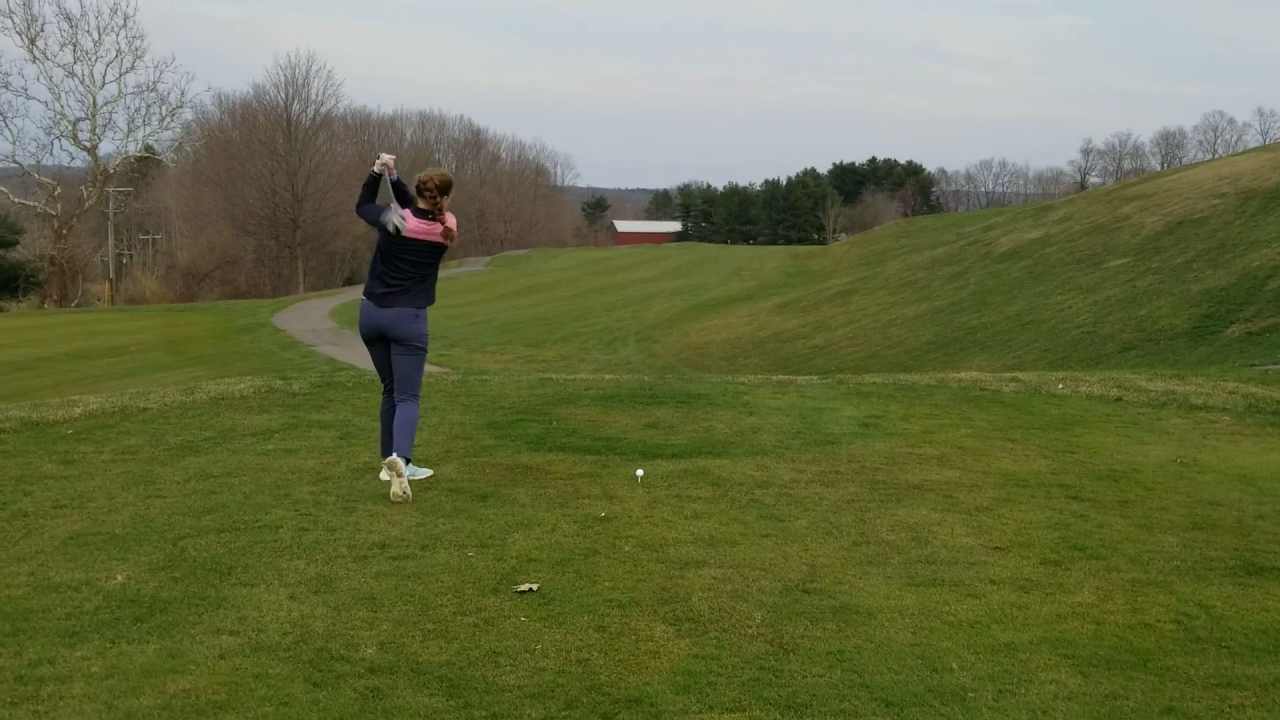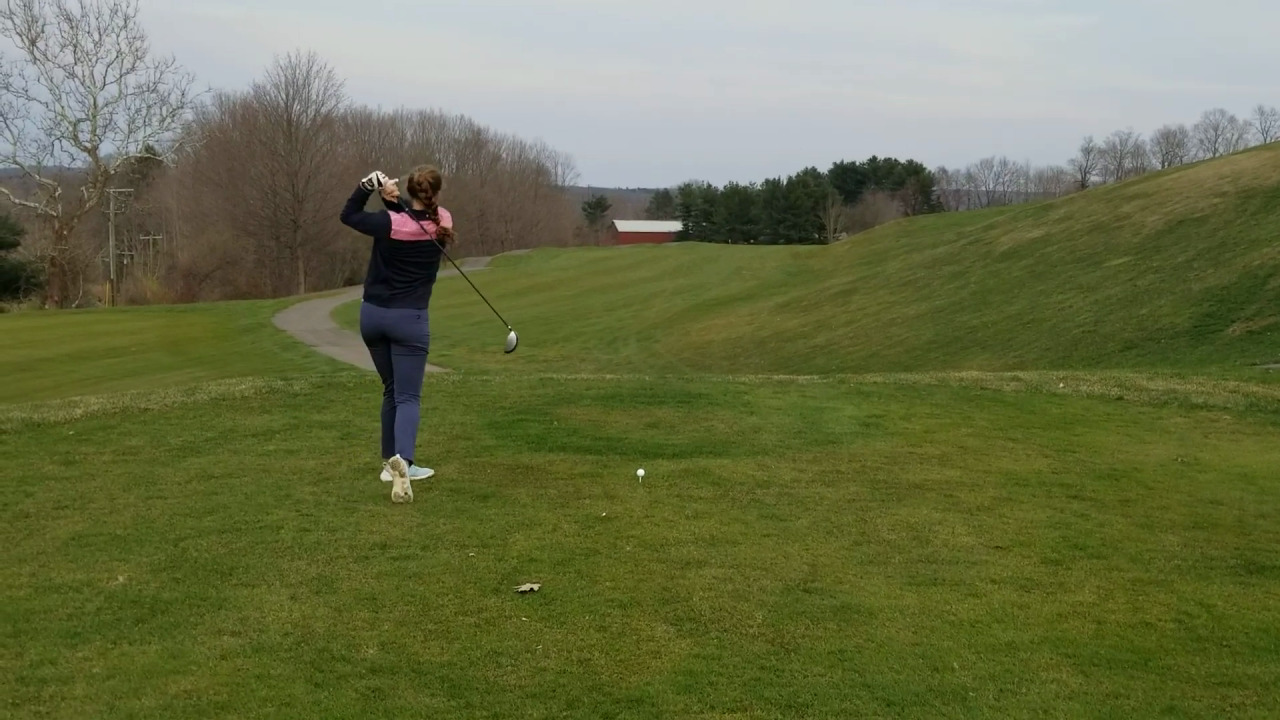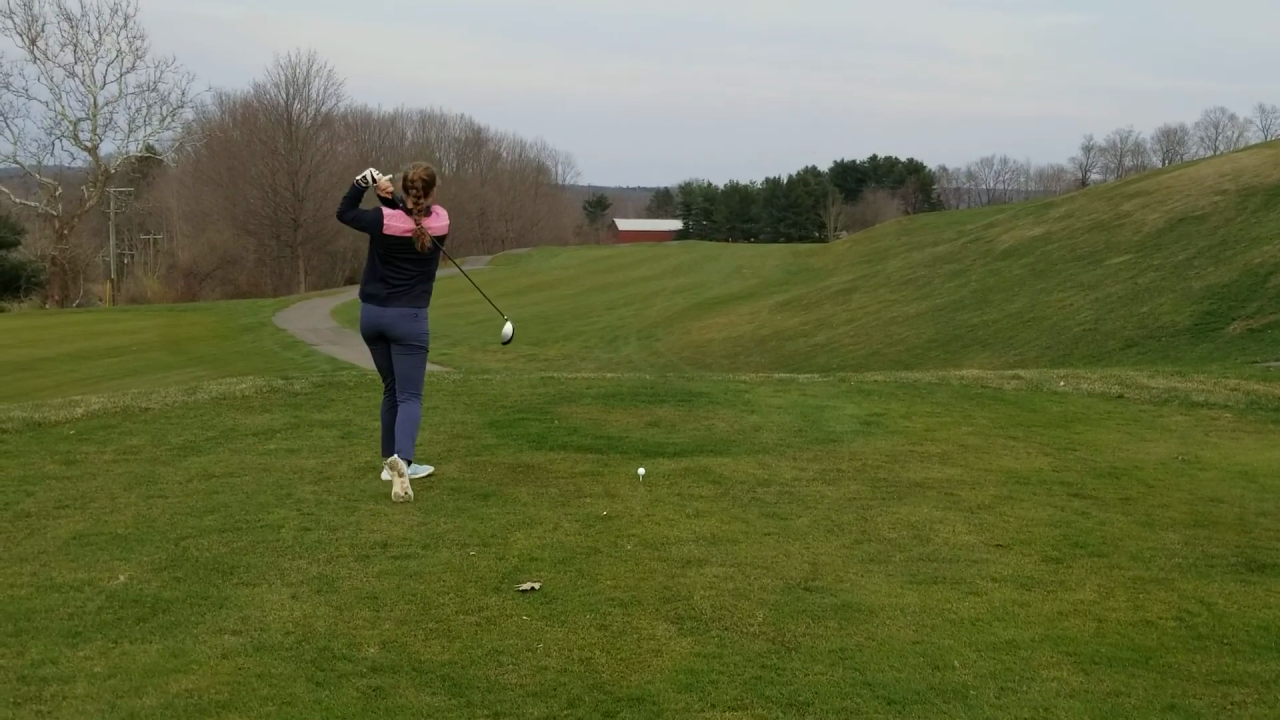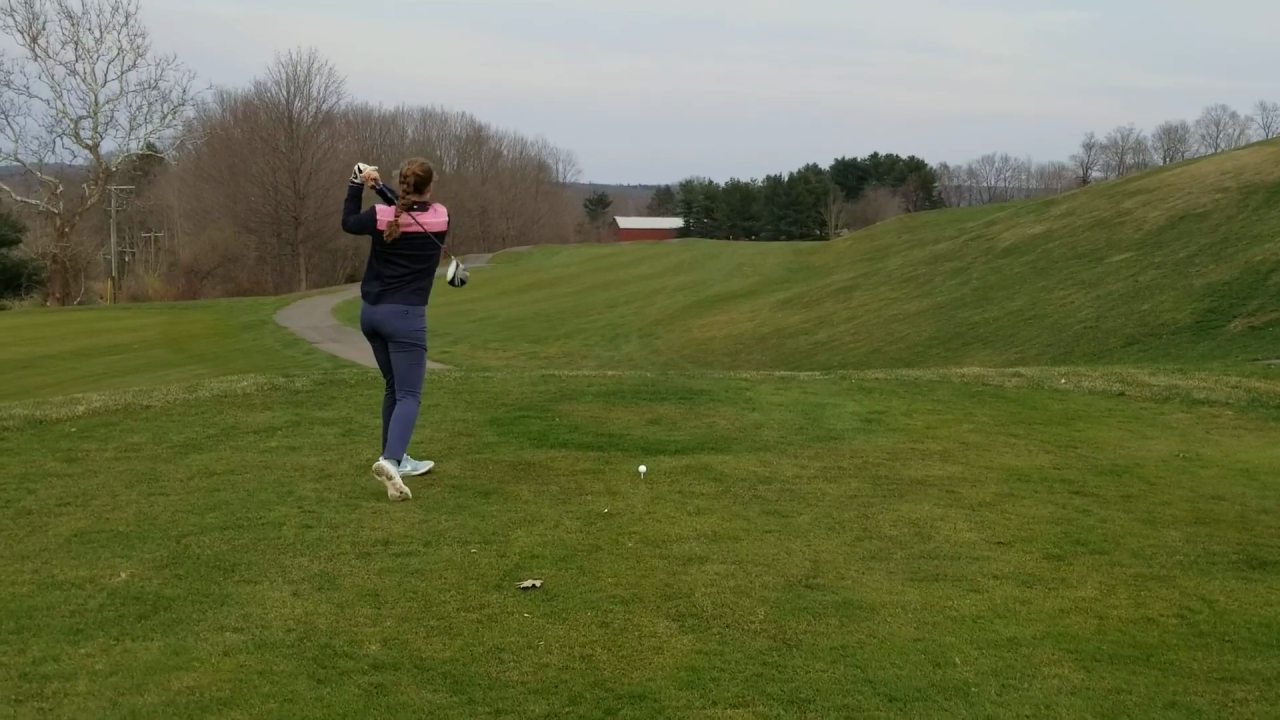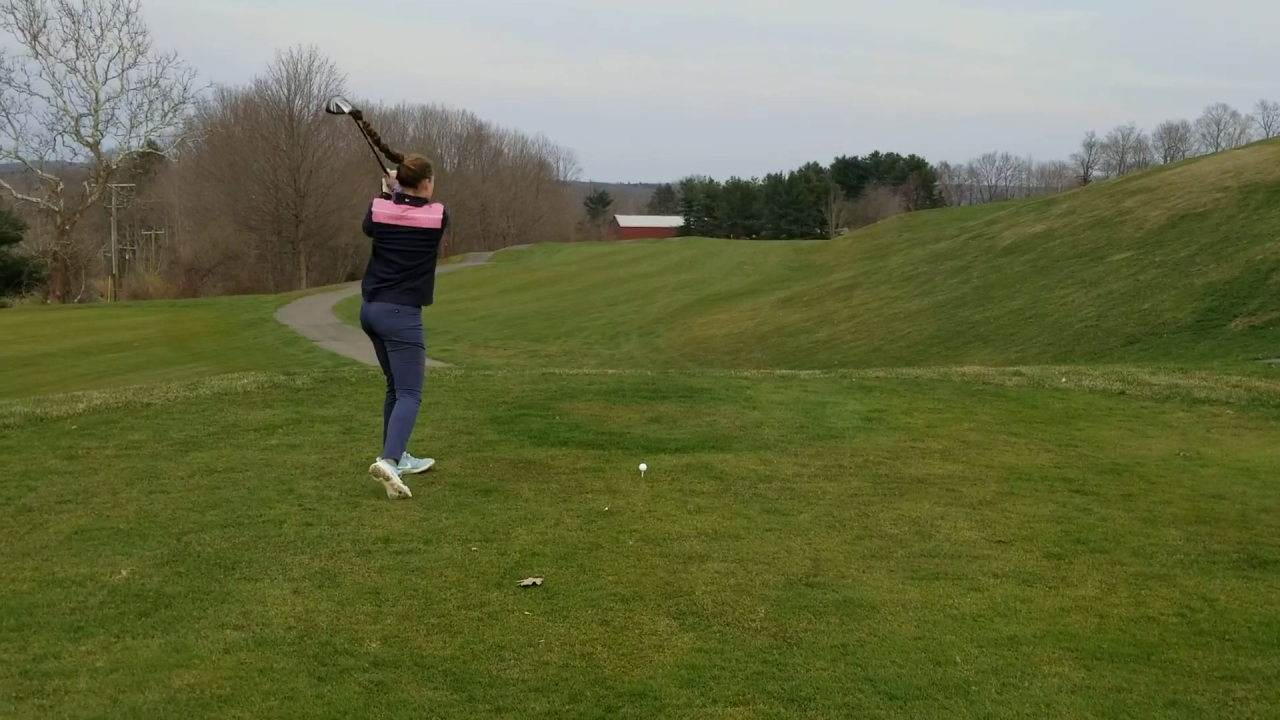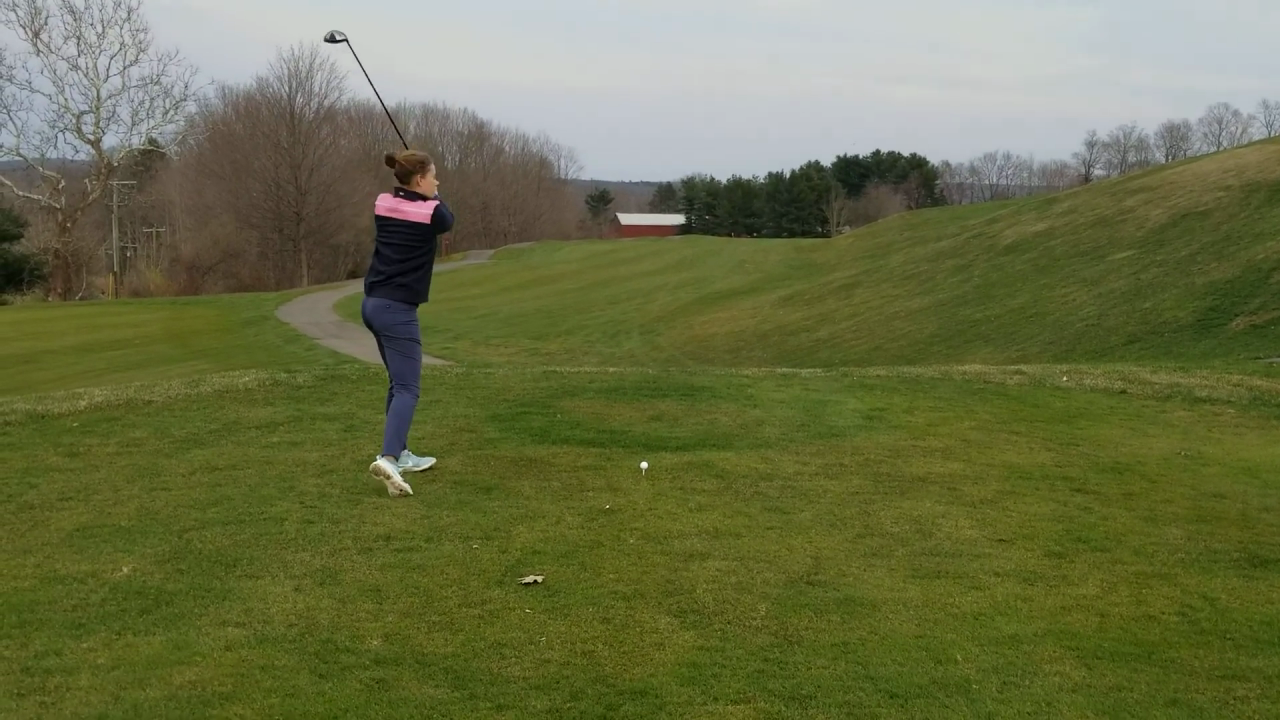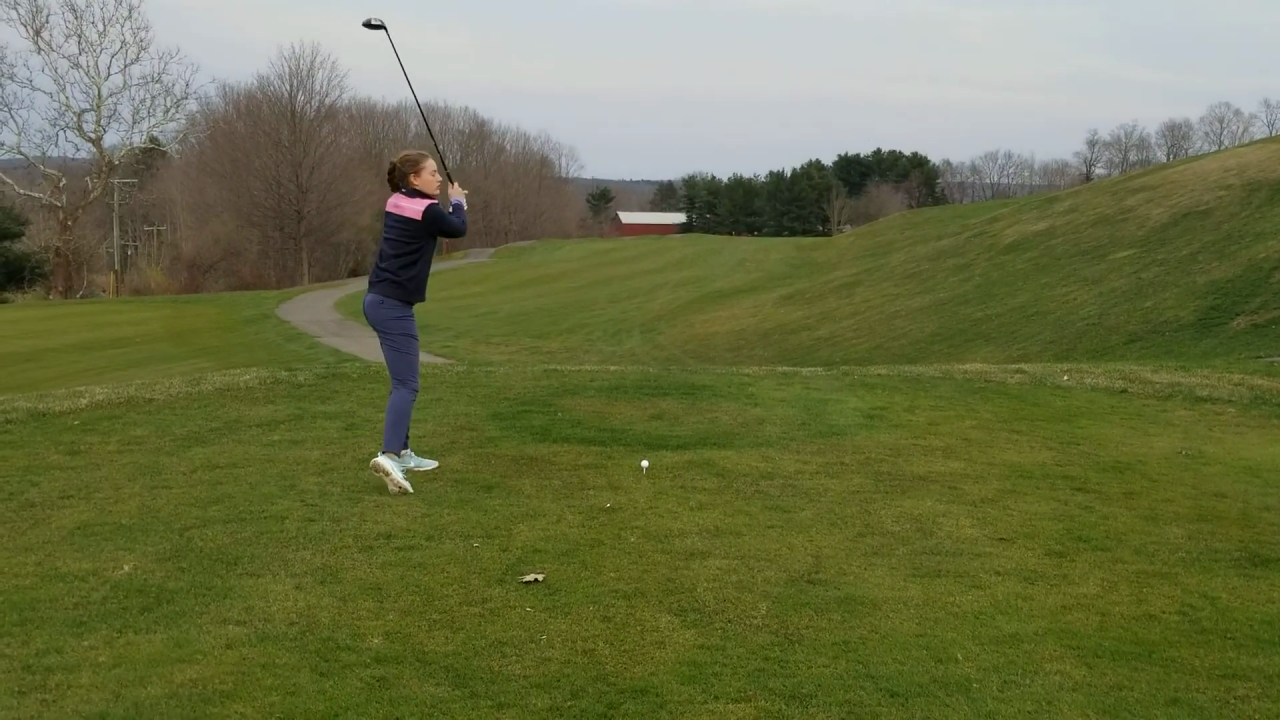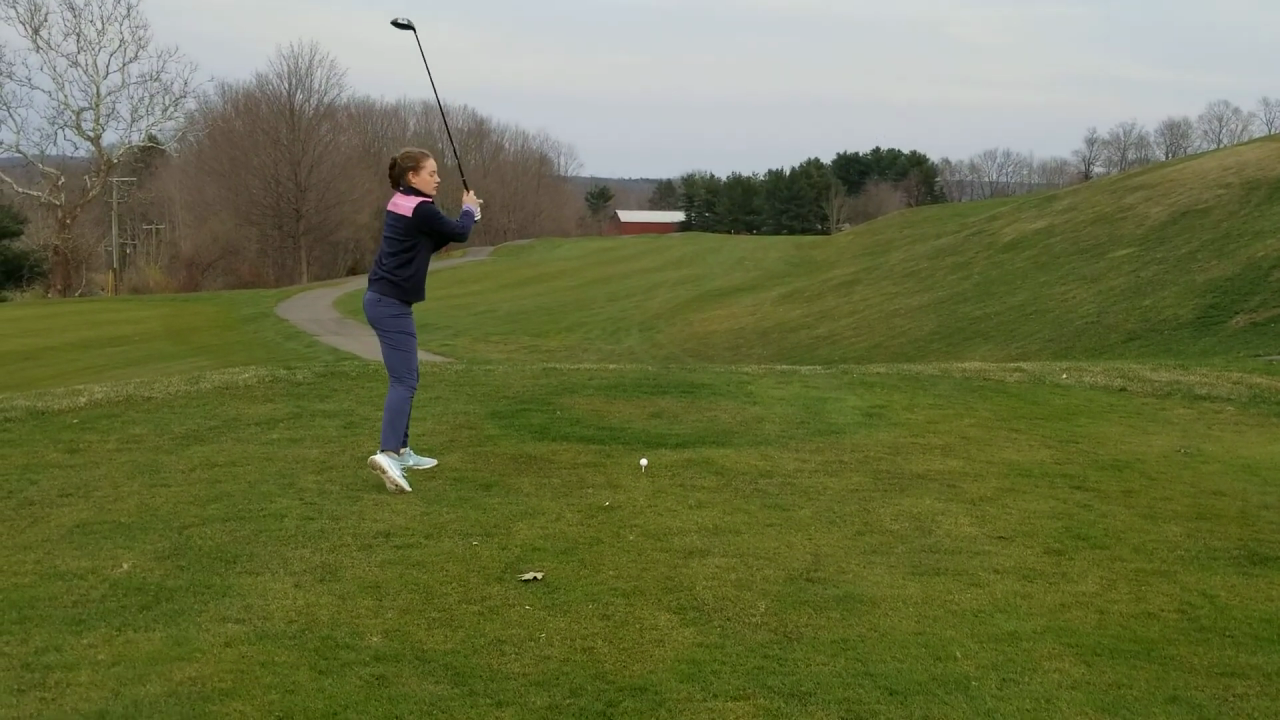
dt=0.2s
person 1, frame 1
left shoulder: (391, 218)
right shoulder: (447, 227)
left elbow: (362, 206)
left wrist: (378, 170)
right wrist: (391, 175)
left hip: (372, 313)
right hip: (408, 319)
left knee: (392, 390)
right knee: (407, 397)
left ankle: (393, 459)
right ankle: (400, 458)
person 1, frame 2
left shoulder: (389, 223)
right shoulder: (442, 222)
left elbow: (347, 215)
left wrist: (370, 184)
right wrist: (387, 192)
left hip: (373, 315)
right hip: (409, 320)
left knee: (392, 391)
right knee: (408, 397)
left ankle: (392, 463)
right ankle: (402, 459)
person 1, frame 3
left shoulder: (384, 219)
right shoulder: (439, 220)
left elbow: (343, 213)
left wrist: (365, 180)
right wrist: (385, 191)
left hip: (372, 314)
right hip: (409, 318)
left knee: (392, 390)
right knee: (409, 397)
left ankle: (394, 461)
right ankle: (402, 459)
person 1, frame 4
left shoulder: (381, 216)
right shoulder: (440, 217)
left elbow: (348, 222)
left wrist: (358, 181)
right wrist: (378, 185)
left hip: (372, 312)
right hip: (406, 315)
left knee: (394, 388)
right knee: (408, 395)
left ankle: (396, 458)
right ankle: (390, 460)
person 1, frame 5
left shoulder: (379, 208)
right shoulder: (438, 216)
left wrist: (389, 189)
right wrist: (399, 188)
left hip: (372, 309)
right hip: (402, 314)
left knee: (396, 386)
right knee: (409, 393)
left ankle: (397, 456)
right ankle: (387, 461)
person 1, frame 6
left shoulder: (383, 203)
right shoulder: (433, 212)
right elbow: (446, 220)
left wrist: (418, 196)
right wrist: (433, 196)
left hip: (375, 304)
right hip: (398, 310)
left knee: (400, 384)
right knee: (407, 389)
left ankle: (400, 454)
right ankle: (388, 458)
person 1, frame 7
left shoulder: (396, 203)
right shoulder: (427, 210)
right elbow: (458, 228)
left wrist: (446, 203)
right wrist: (458, 201)
left hip: (380, 300)
right hip: (394, 305)
left knee: (403, 380)
right knee: (406, 384)
left ankle: (402, 452)
right ankle: (389, 454)
person 1, frame 8
left shoulder: (402, 204)
right shoulder: (421, 208)
left elbow: (434, 240)
right elbow: (459, 234)
left wrist: (465, 214)
right wrist: (469, 211)
left hip: (385, 299)
right hip: (391, 304)
left knee: (407, 378)
right knee: (404, 381)
left ankle: (400, 451)
right ankle: (387, 453)
